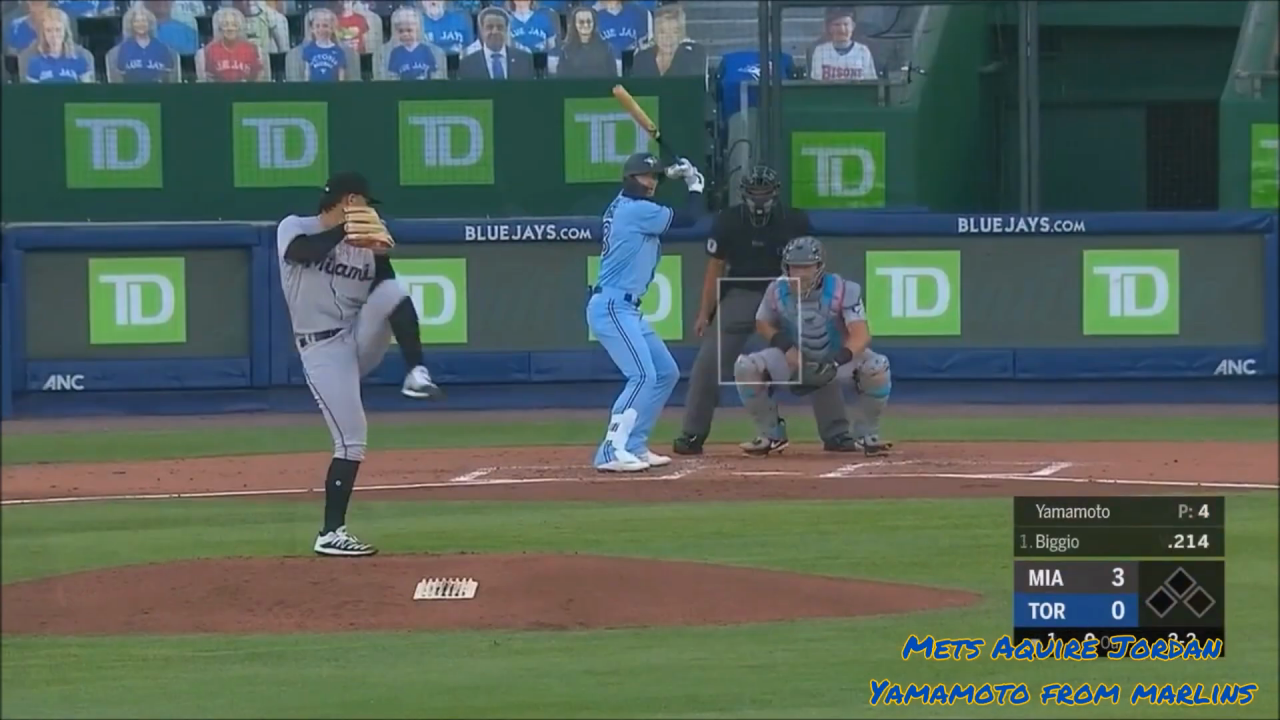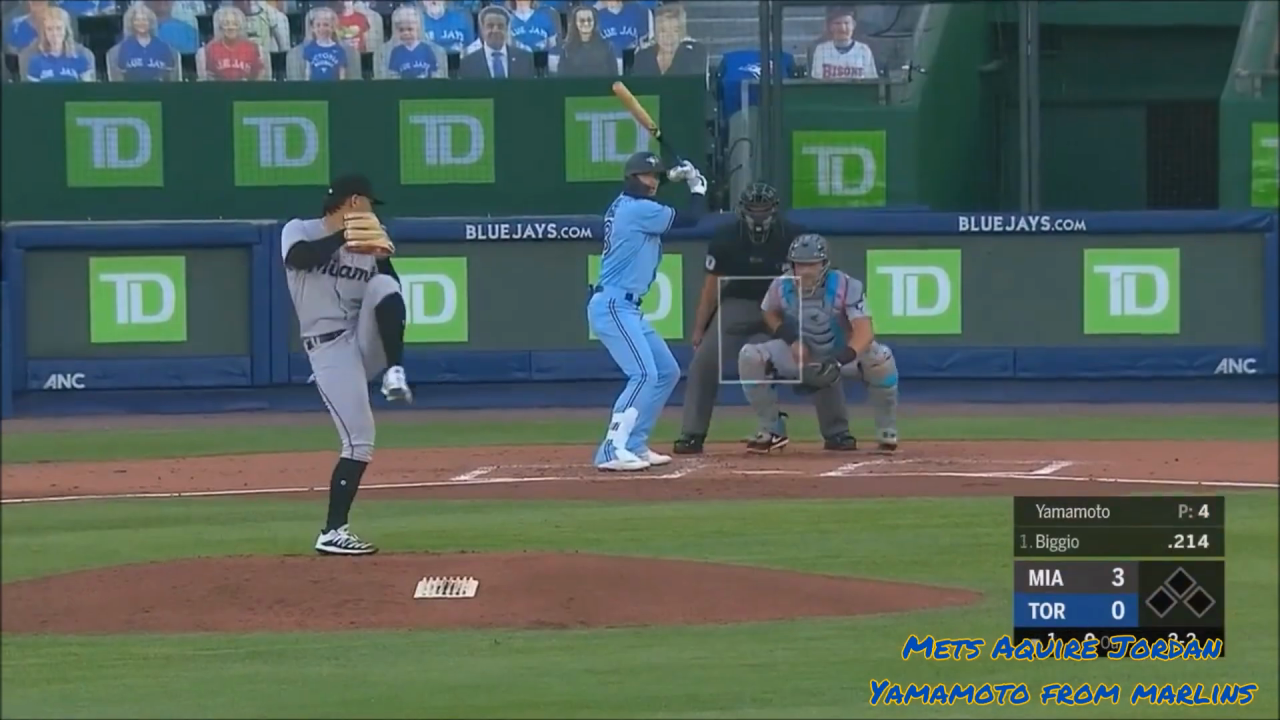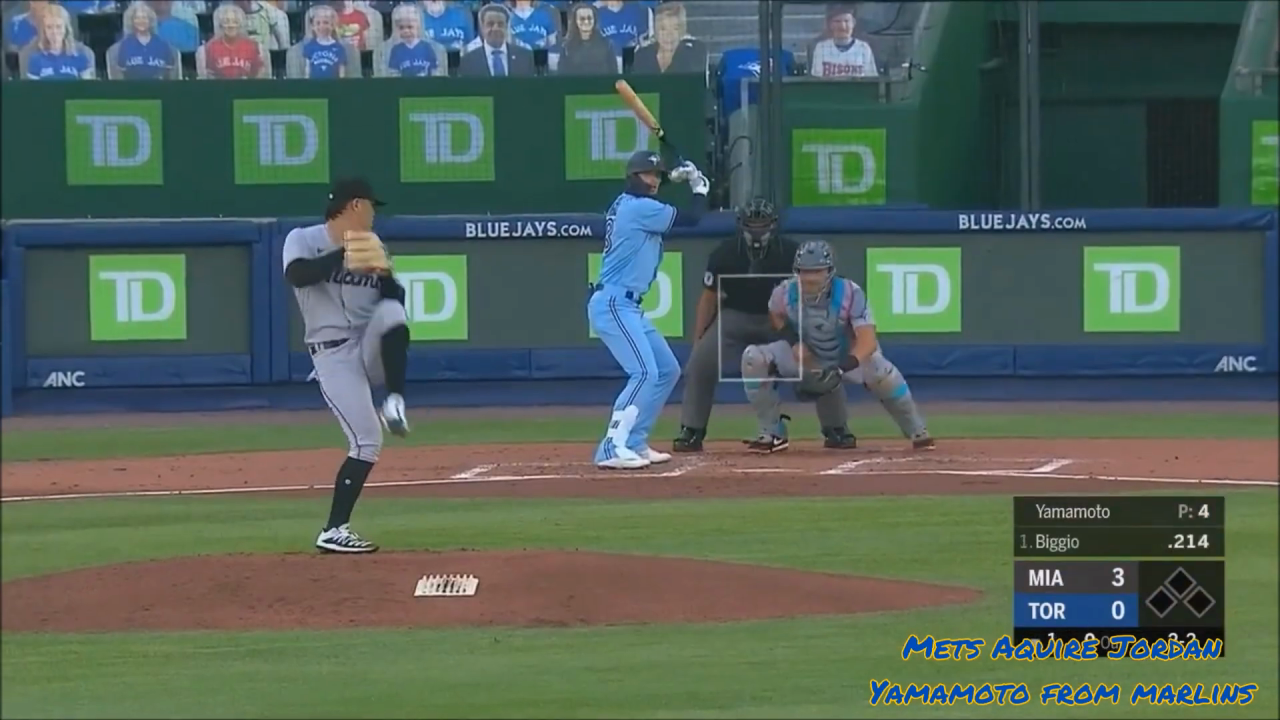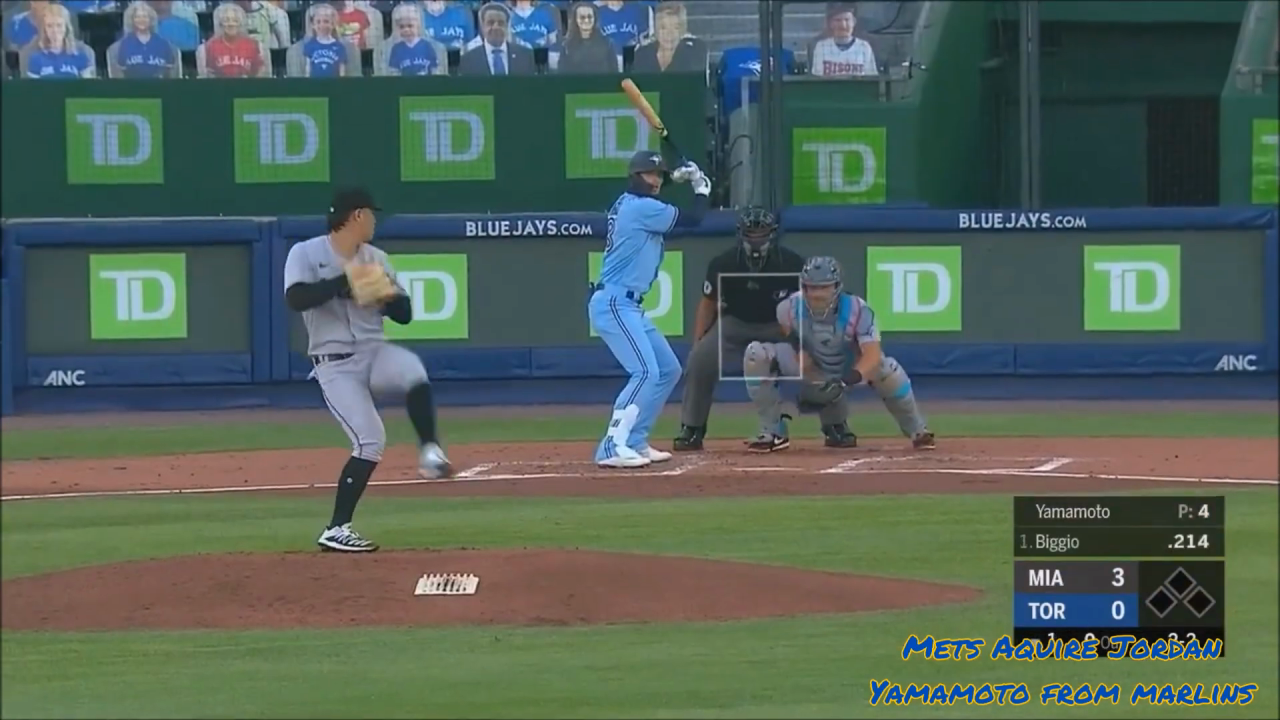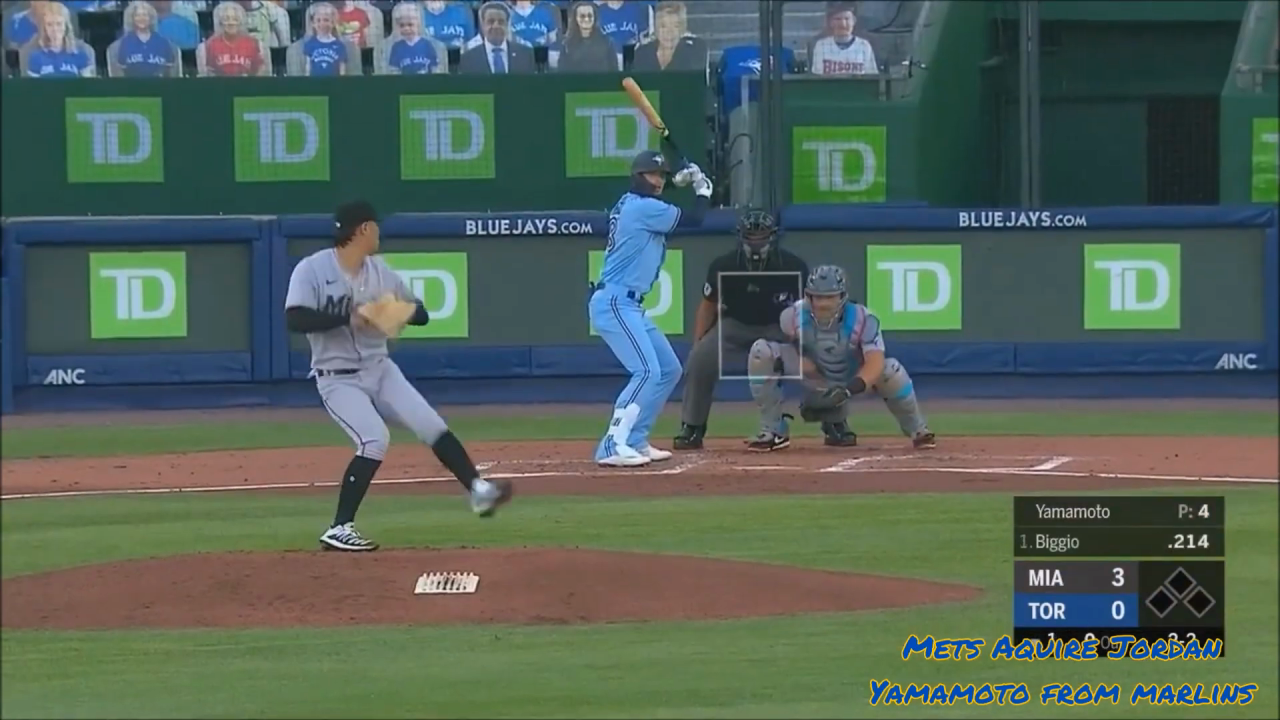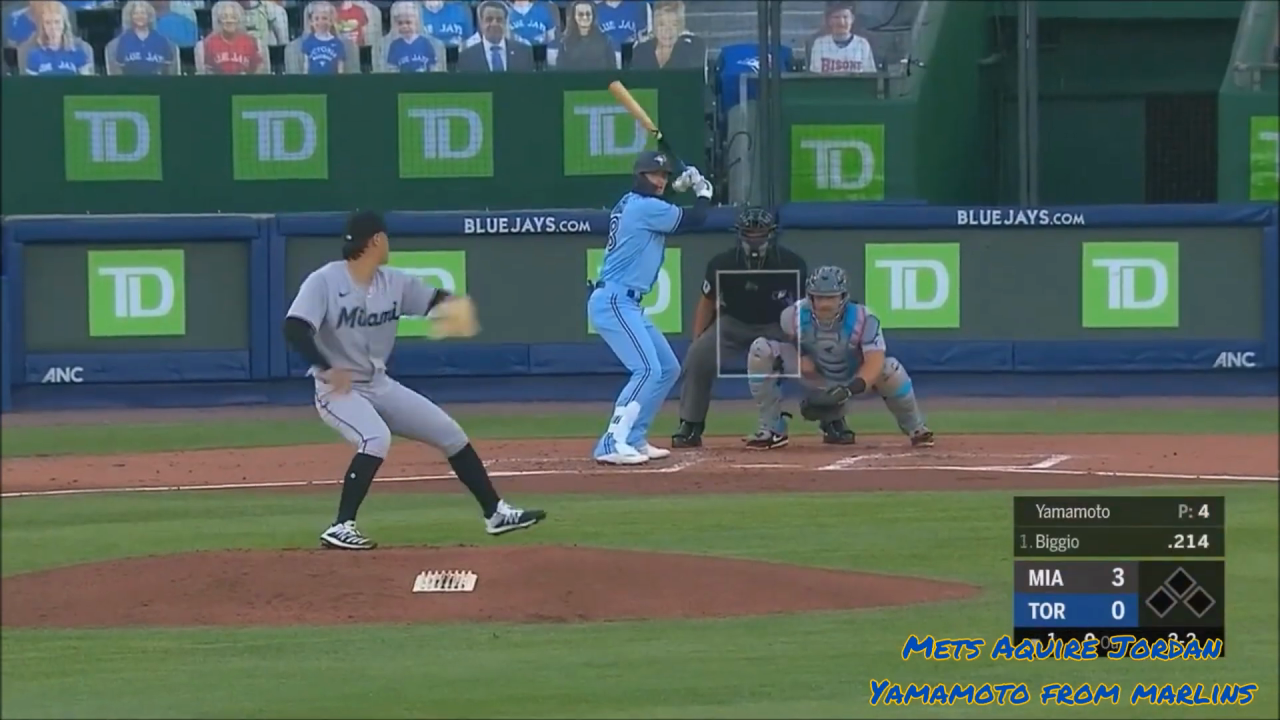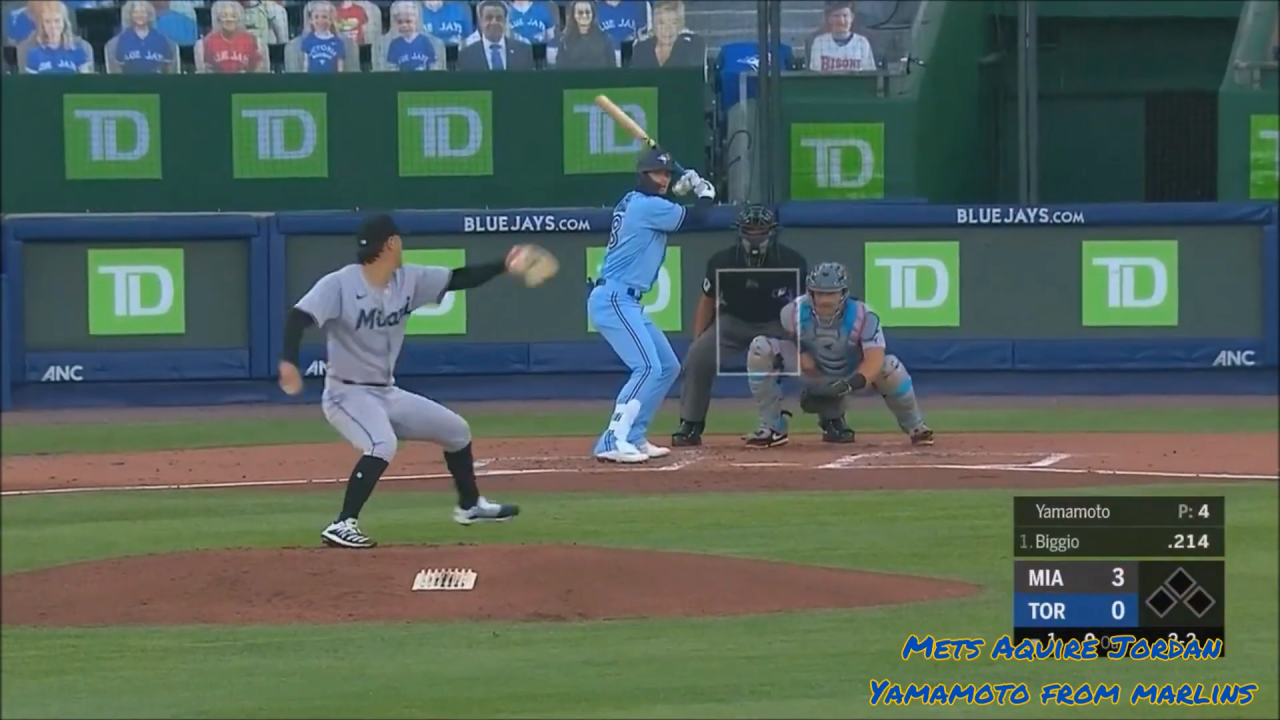
dt=0.1s
person 1, frame 1
left shoulder: (362, 242)
right shoulder: (295, 227)
left elbow: (388, 290)
right elbow: (301, 252)
left wrist: (380, 254)
right wrist: (344, 228)
left hip: (359, 340)
right hip: (324, 349)
left knee: (394, 292)
right knee: (351, 441)
left ankle: (417, 373)
right ankle: (331, 534)
person 1, frame 2
right shoulder: (299, 230)
left elbow: (391, 288)
right elbow: (300, 259)
left wrist: (382, 257)
right wrist: (344, 235)
left hip: (365, 341)
right hip: (329, 350)
left knee: (384, 287)
right knee: (359, 441)
left ankle: (395, 373)
right ankle: (333, 532)
person 1, frame 3
right shoulder: (301, 238)
left elbow: (396, 299)
right elbow: (298, 276)
left wrist: (384, 272)
right wrist: (345, 253)
left hip: (369, 348)
right hip: (334, 356)
left knee: (392, 313)
right knee: (366, 441)
left ankle: (395, 399)
right ankle: (334, 530)
person 1, frame 4
left shoulder: (376, 257)
right shoulder: (305, 253)
left elbow: (404, 313)
right elbow: (297, 299)
left wrist: (385, 294)
right wrist: (346, 282)
left hip: (376, 353)
right hip: (337, 365)
left knee: (413, 372)
right knee: (370, 441)
left ankle: (430, 450)
right ankle: (337, 530)
person 1, frame 5
left shoulder: (380, 271)
right shoulder: (311, 269)
left elbow: (421, 314)
right elbow: (294, 319)
right wrist: (348, 319)
left hip: (381, 371)
right hip: (338, 381)
left knee: (430, 426)
right knee: (374, 442)
left ankle: (478, 489)
right ankle: (339, 529)
person 1, frame 6
left shoulder: (395, 280)
right shoulder: (324, 281)
left elbow: (439, 296)
right elbow: (294, 329)
right wrist: (326, 367)
left hip: (380, 386)
right hip: (338, 393)
left knee: (450, 434)
right knee: (375, 442)
left ankle: (495, 512)
right ankle: (341, 526)
person 1, frame 7
left shoulder: (407, 279)
right shoulder: (337, 284)
left elbow: (458, 278)
right elbow: (297, 318)
left wrist: (505, 265)
right wrist: (289, 360)
left hip: (384, 392)
right hip: (346, 395)
left knee: (456, 431)
right knee: (383, 445)
left ankle: (470, 505)
right ankle: (342, 523)
person 2, frame 1
left shoulder: (623, 205)
right shoulder: (636, 209)
right elbow: (686, 219)
left wrist: (670, 175)
right wrist: (695, 187)
left hip: (624, 307)
right hip: (612, 307)
left knee: (665, 374)
right knee: (643, 376)
left ankle: (632, 446)
right ankle: (611, 451)
person 2, frame 2
left shoulder: (626, 205)
right shoulder: (638, 208)
right elbow: (690, 218)
left wrist: (671, 177)
right wrist: (698, 187)
left hip: (626, 308)
right hip: (613, 306)
left knee: (667, 372)
right knee: (644, 375)
left ankle: (633, 445)
right ankle: (612, 450)
person 2, frame 3
left shoulder: (627, 203)
right shoulder: (639, 207)
right elbow: (691, 218)
left wrist: (673, 178)
right wrist: (700, 188)
left hip: (627, 306)
right hip: (613, 304)
left knee: (667, 371)
right knee: (645, 373)
left ankle: (633, 443)
right ankle: (612, 448)
person 2, frame 4
left shoulder: (629, 203)
right shoulder: (640, 207)
right elbow: (692, 218)
left wrist: (677, 178)
right wrist: (702, 189)
left hip: (628, 306)
right hip: (614, 304)
left knee: (668, 370)
right knee: (646, 372)
left ankle: (634, 442)
right ankle: (612, 447)
person 2, frame 5
left shoulder: (630, 203)
right shoulder: (644, 207)
right elbow: (693, 219)
left wrist: (679, 181)
right wrist: (703, 190)
left hip: (628, 305)
right hip: (614, 303)
left knee: (669, 369)
right knee: (647, 371)
left ankle: (634, 441)
right ankle: (612, 446)
person 2, frame 6
left shoulder: (632, 203)
right shoulder: (645, 207)
right elbow: (694, 219)
left wrist: (678, 187)
right wrist: (704, 193)
left hip: (626, 304)
right hip: (613, 302)
left knee: (668, 368)
right knee: (648, 370)
left ankle: (632, 440)
right ankle: (612, 444)
person 2, frame 7
left shoulder: (633, 202)
right shoulder: (648, 206)
right elbow: (697, 218)
left wrist: (678, 189)
right wrist: (706, 192)
left hip: (626, 301)
right hip: (613, 300)
left knee: (667, 367)
right knee: (648, 367)
left ankle: (632, 438)
right ankle: (613, 441)
person 3, frame 1
left shoulder: (797, 220)
right shoulder: (727, 222)
right elbow: (715, 268)
right wrist: (704, 315)
right hip: (740, 296)
right knee: (709, 360)
left ankle: (836, 432)
right ankle: (693, 434)
person 3, frame 2
left shoulder: (794, 237)
right shoulder: (725, 238)
right elbow: (712, 283)
right wrist: (699, 328)
right hip: (737, 305)
right knee: (705, 360)
left ankle: (836, 430)
right ankle: (692, 433)
person 3, frame 3
left shoulder: (792, 252)
right shoulder: (724, 254)
right elbow: (710, 297)
right wrist: (698, 339)
right hip: (736, 316)
right knee: (700, 360)
left ankle: (836, 429)
right ankle: (691, 431)
person 3, frame 4
left shoulder: (793, 263)
right shoulder: (722, 264)
right elbow: (708, 304)
right wrist: (697, 345)
left hip: (780, 324)
right hip: (734, 323)
right knee: (699, 361)
right ankle: (692, 430)
person 3, frame 5
left shoulder: (793, 266)
right shoulder: (723, 266)
right elbow: (709, 305)
right wrist: (697, 345)
left hip: (780, 326)
right hip: (735, 324)
right knee: (699, 361)
right ankle: (692, 429)
person 3, frame 6
left shoulder: (792, 264)
right shoulder: (721, 264)
right elbow: (707, 303)
right wrist: (696, 343)
left hip: (779, 325)
right hip: (733, 323)
right knee: (698, 358)
right ankle: (690, 427)
person 3, frame 7
left shoulder: (792, 262)
right shoulder: (722, 262)
right elbow: (708, 301)
right wrist: (697, 342)
left hip: (779, 323)
right hip: (733, 322)
right knee: (698, 358)
right ankle: (690, 426)
person 4, frame 1
left shoulder: (842, 290)
right shoulder: (777, 290)
left elbow: (861, 335)
right elbow: (763, 324)
left wrist: (835, 362)
right wrist: (787, 347)
left hip: (839, 360)
right hip: (795, 359)
left knee: (876, 367)
right knee: (745, 367)
left ankle: (867, 434)
right ankle: (770, 435)
person 4, frame 2
left shoulder: (846, 287)
right shoulder: (781, 287)
left elbow: (864, 332)
right elbow: (769, 313)
left wrist: (839, 362)
right wrist: (791, 339)
left hip: (841, 354)
right hip: (799, 353)
left knee: (880, 357)
right knee: (750, 356)
left ankle: (886, 430)
right ankle: (771, 431)
person 4, frame 3
left shoulder: (851, 294)
right shoulder: (785, 292)
left elbow: (868, 340)
right elbow: (776, 313)
left wrist: (840, 369)
right wrist: (794, 342)
left hip: (848, 358)
right hip: (806, 355)
left knee: (883, 374)
right knee: (753, 358)
left ankle: (916, 431)
right ankle: (772, 433)
person 4, frame 4
left shoulder: (858, 311)
right shoulder: (791, 307)
left elbow: (873, 355)
left wrist: (844, 383)
right wrist: (799, 349)
left hip: (851, 368)
right hip: (811, 366)
left knee: (889, 370)
right knee: (755, 355)
left ankle: (917, 431)
right ankle: (772, 432)
person 4, frame 5
left shoulder: (862, 320)
right shoulder: (795, 315)
left elbow: (875, 364)
left wrist: (847, 390)
right wrist: (801, 355)
left hip: (854, 375)
right hip: (814, 372)
left knee: (891, 371)
right knee: (760, 353)
left ankle: (918, 431)
right ankle: (773, 431)
person 4, frame 6
left shoulder: (863, 320)
right shoulder: (795, 315)
left elbow: (875, 363)
left wrist: (849, 390)
right wrist: (802, 355)
left hip: (853, 376)
right hip: (814, 372)
left knee: (890, 370)
right knee: (760, 351)
left ankle: (915, 428)
right ankle: (772, 430)
person 4, frame 7
left shoulder: (863, 317)
right shoulder: (795, 312)
left elbow: (875, 360)
left wrist: (849, 385)
right wrist: (801, 352)
left hip: (852, 374)
right hip: (814, 368)
left knee: (889, 368)
right knee: (760, 349)
left ankle: (915, 427)
right ankle: (771, 428)
